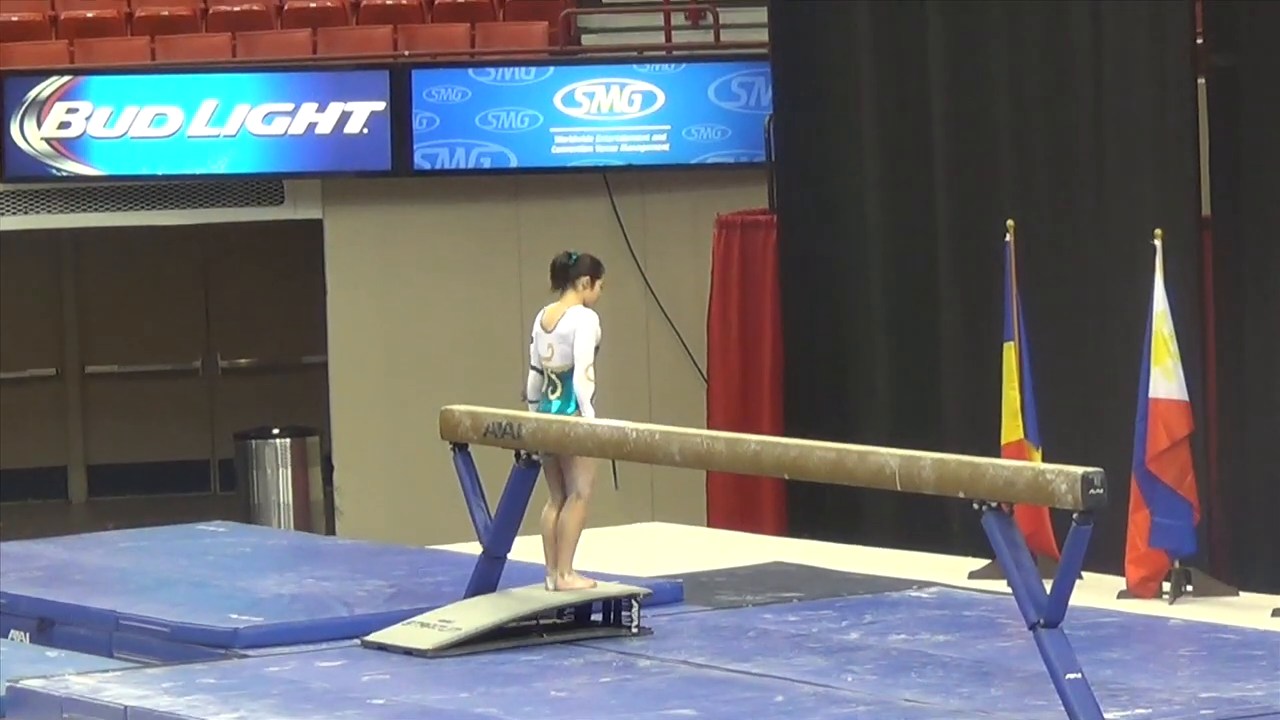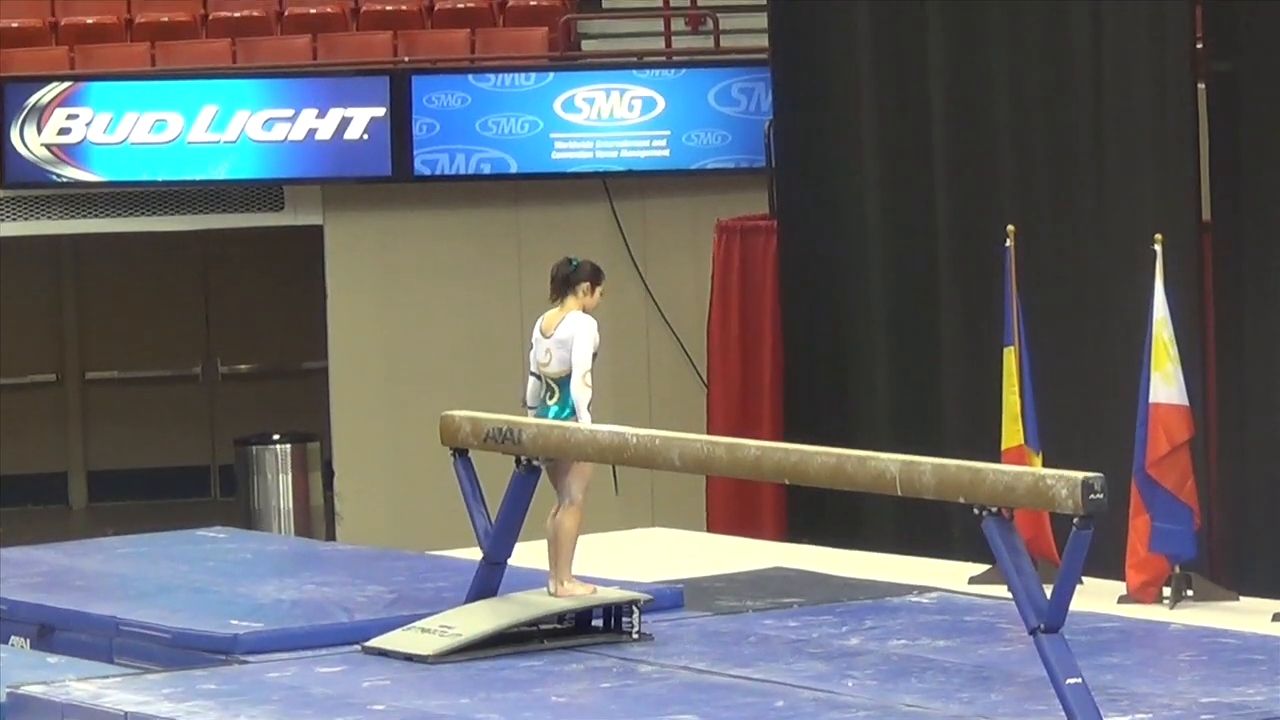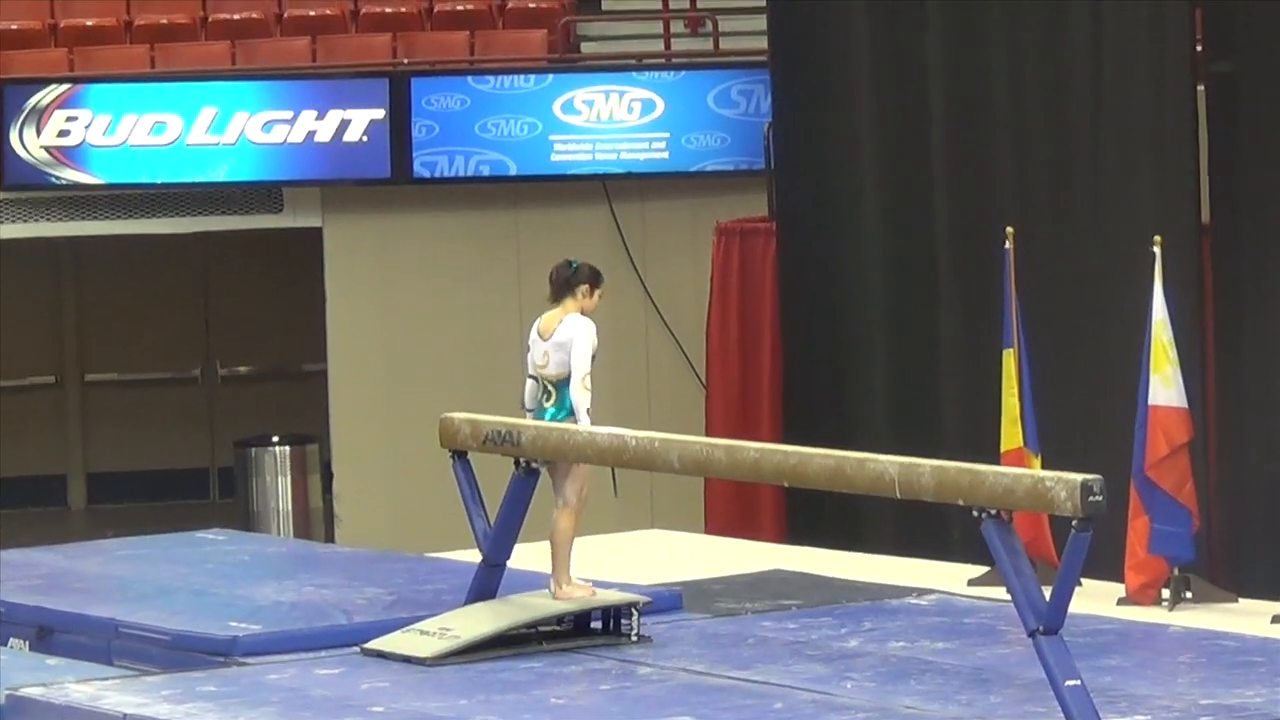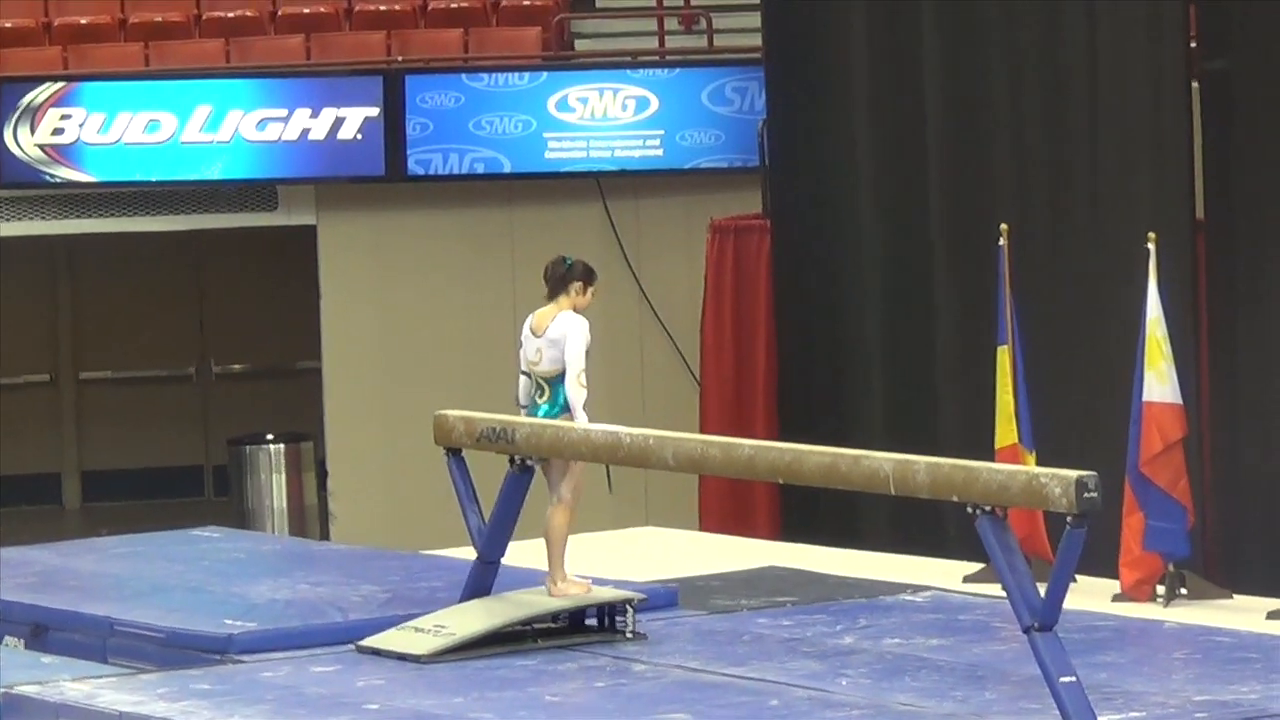
dt=0.1s
person 1, frame 1
left shoulder: (542, 316)
right shoulder: (585, 318)
right elbow: (583, 374)
left wrist: (533, 415)
right wrist: (590, 420)
left hip: (547, 411)
right hip: (572, 413)
left knee: (556, 497)
right knee: (579, 494)
left ankle: (552, 573)
right ankle: (565, 573)
person 1, frame 2
left shoulder: (542, 323)
right shoulder: (583, 324)
right elbow: (580, 380)
left wrist: (533, 420)
right wrist: (587, 425)
left hip: (546, 417)
right hip: (569, 418)
left knee: (562, 502)
right knee: (573, 501)
left ankle: (557, 575)
right ankle: (564, 581)
person 1, frame 3
left shoulder: (539, 325)
right shoulder: (581, 326)
right elbow: (580, 383)
left wrist: (532, 422)
right wrist: (586, 428)
left hip: (544, 418)
right hip: (566, 419)
left knee: (566, 501)
right knee: (569, 503)
left ankle: (560, 576)
right ankle: (563, 583)
person 1, frame 4
left shoulder: (531, 321)
right shoulder: (574, 324)
left elbow: (524, 378)
right elbow: (575, 379)
right wrist: (582, 424)
left hip: (537, 414)
right hip: (560, 415)
left knee: (560, 498)
right knee: (563, 499)
left ankle: (557, 574)
right ankle: (558, 580)
